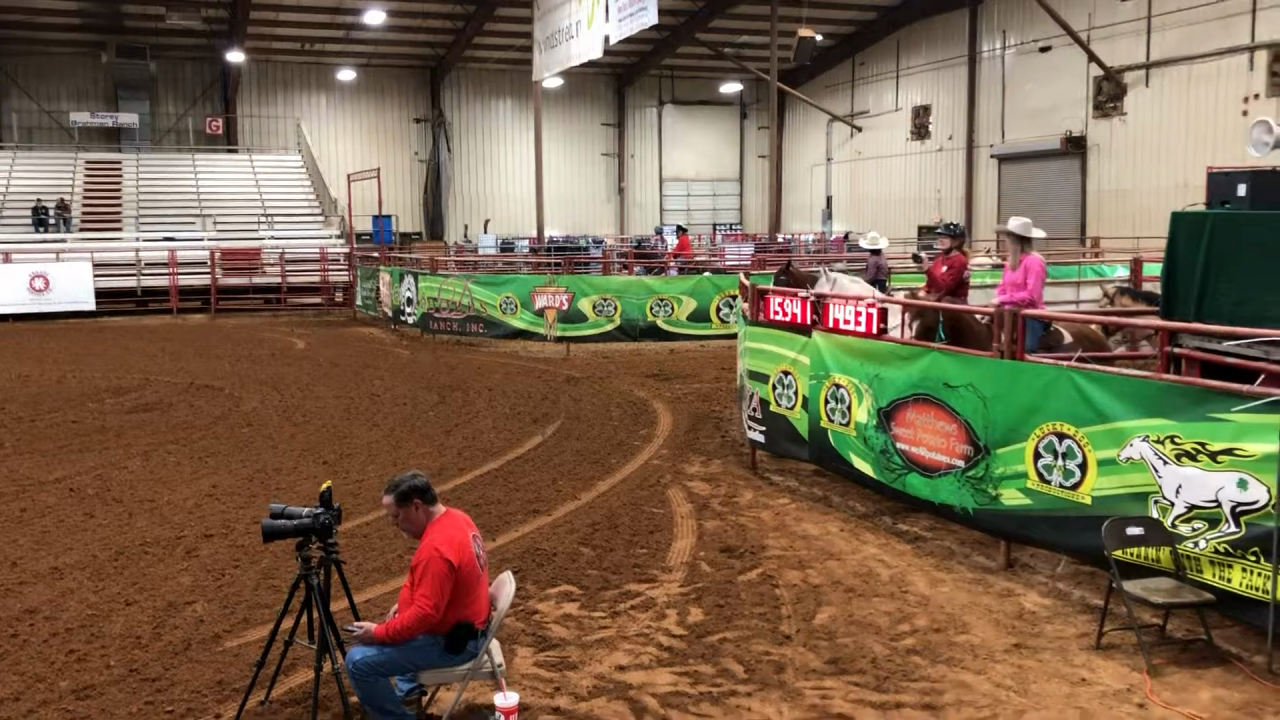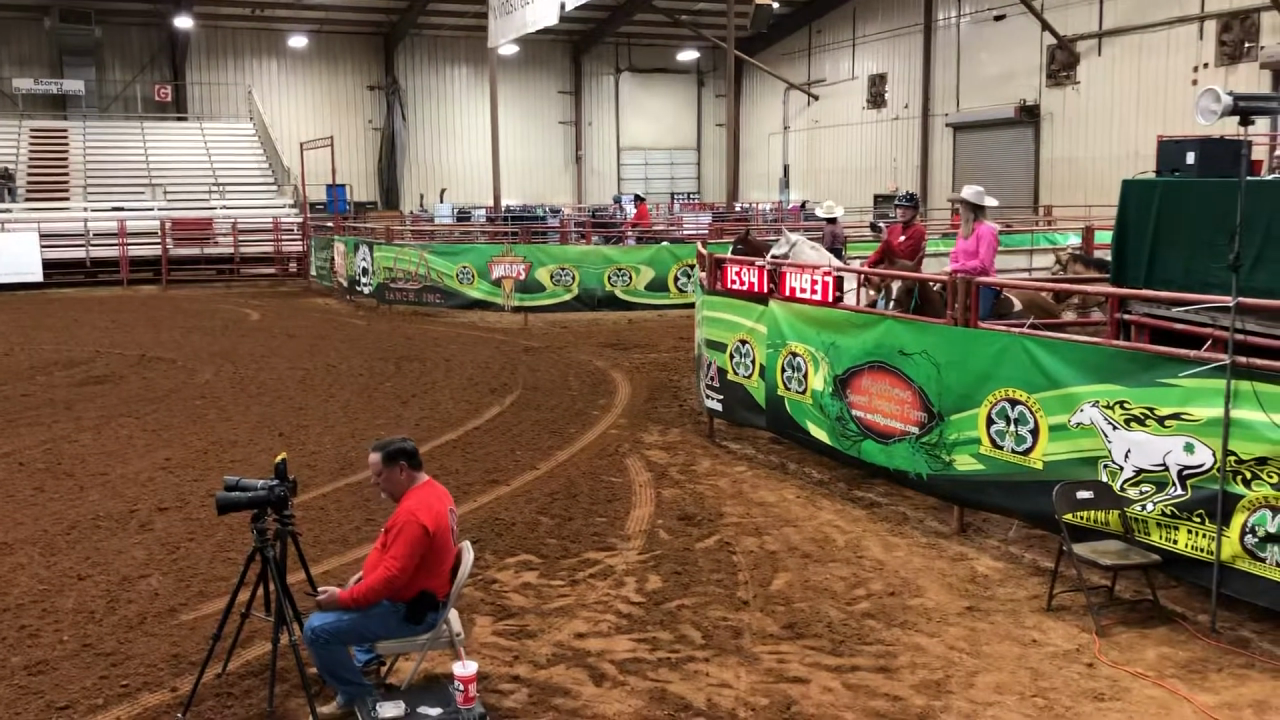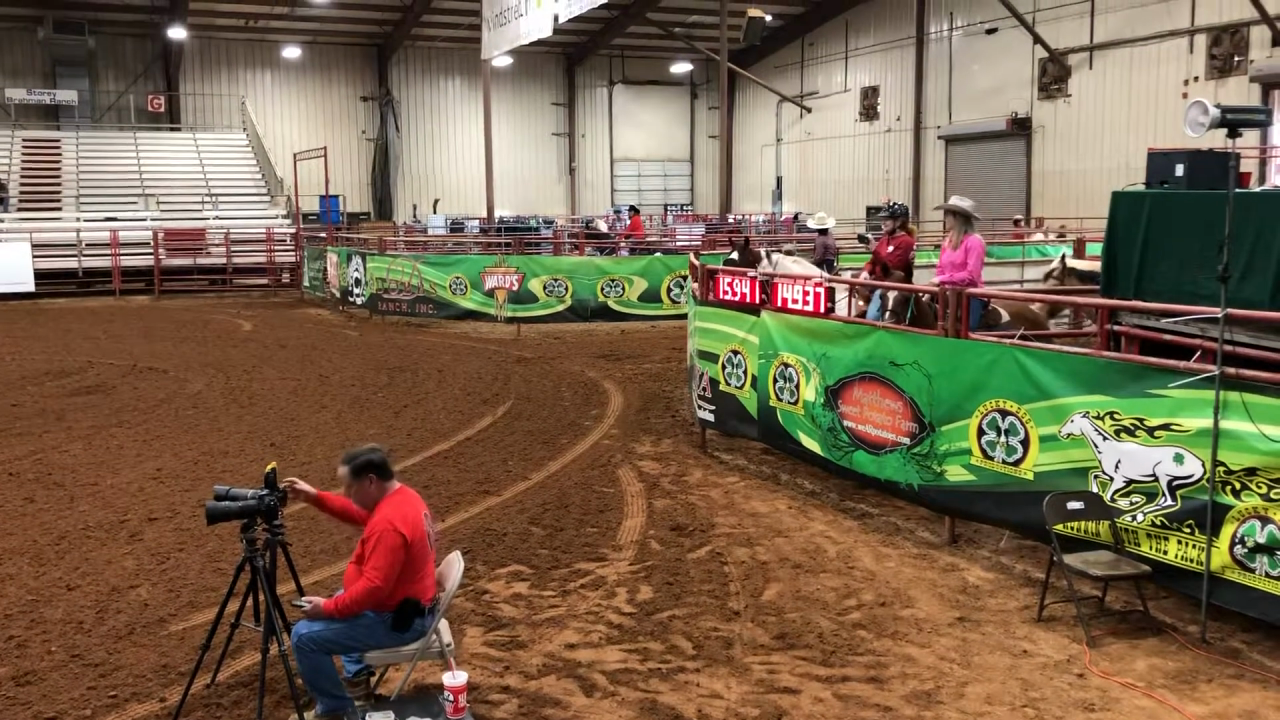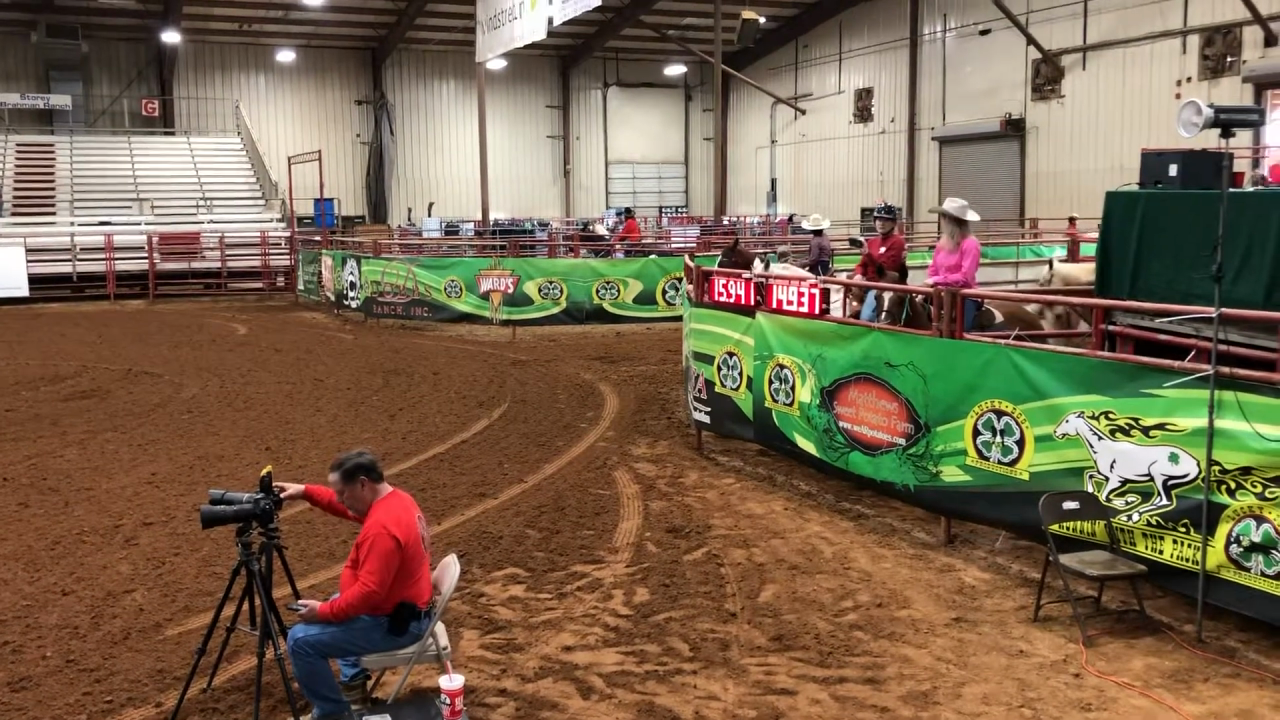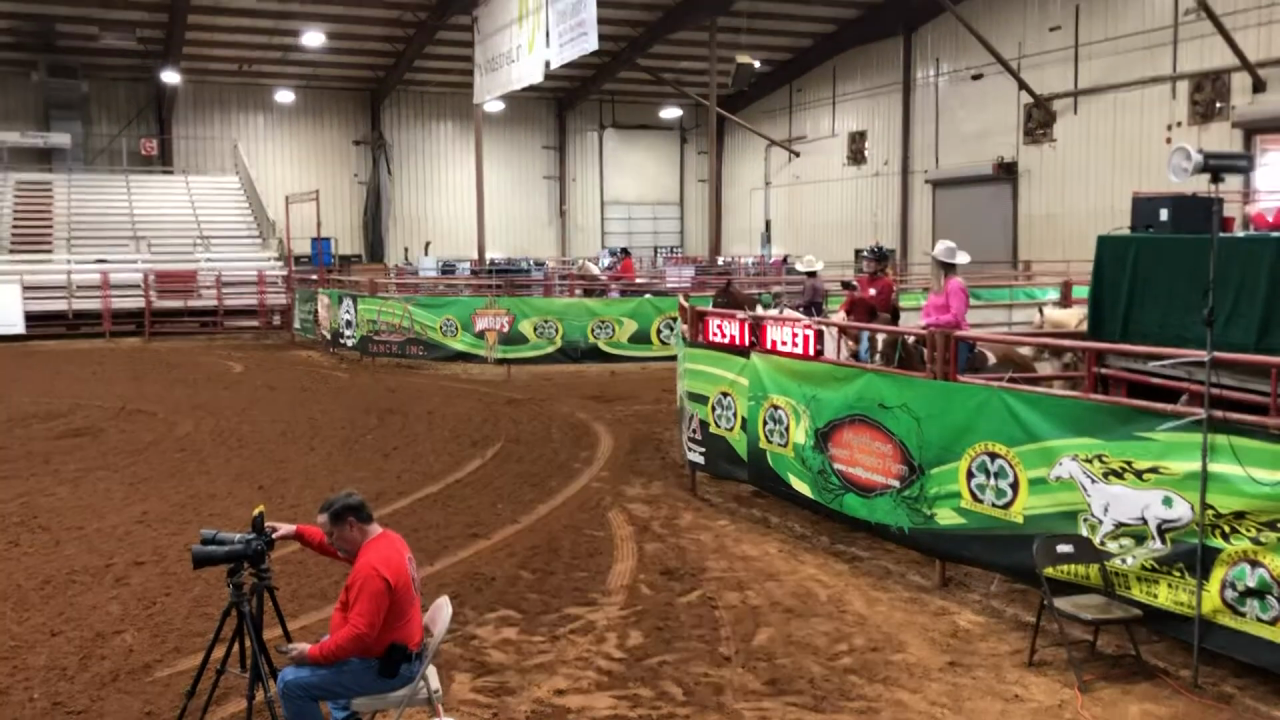
dt=1s
person 1, frame 1
left shoulder: (436, 548)
right shoulder: (457, 518)
left elbow: (425, 614)
left wrist: (378, 633)
right wrist: (406, 603)
left hip: (451, 641)
right hip: (465, 625)
left knee: (359, 661)
right knee: (396, 625)
right ankle: (408, 688)
person 1, frame 2
left shoulder: (413, 513)
right shoulder: (434, 492)
left elbow: (391, 577)
left wrist: (342, 598)
right wrist: (368, 572)
left hip: (410, 611)
right hip: (423, 597)
left knee: (317, 628)
right knee: (357, 594)
left ankle: (358, 696)
right ankle: (366, 662)
person 1, frame 3
left shoulder: (389, 523)
right shoulder: (403, 496)
left elbow: (373, 588)
right elbow: (361, 514)
left wrist: (327, 608)
right wrist: (316, 498)
left hip: (397, 620)
right hip: (409, 606)
left knee: (304, 636)
right knee: (342, 601)
right ankle: (357, 677)
person 1, frame 4
left shoulder: (382, 526)
right shoulder: (396, 498)
left elbow: (369, 592)
right elbow: (344, 505)
left wrist: (323, 611)
right wrist: (305, 491)
left hip: (395, 623)
right hip: (405, 609)
left knee: (300, 640)
right knee: (339, 604)
right ankle: (354, 680)
person 1, frame 5
left shoulder: (372, 568)
right shoulder: (388, 539)
left elbow: (359, 634)
right elbow: (336, 545)
left wrist: (312, 653)
right wrist: (297, 532)
left hip: (385, 666)
right hip: (396, 651)
left knee: (291, 682)
right knee: (329, 644)
